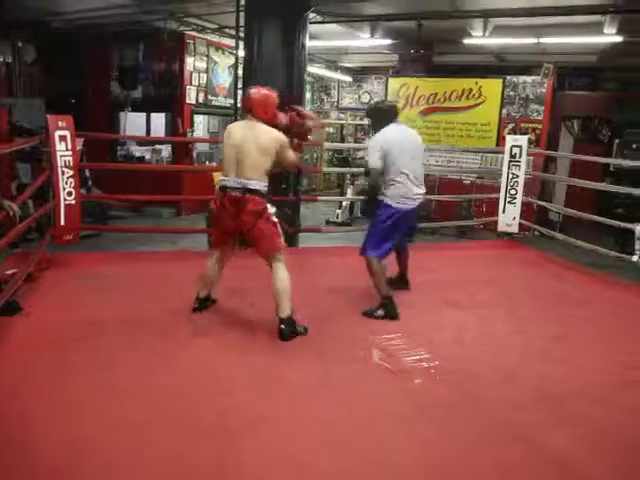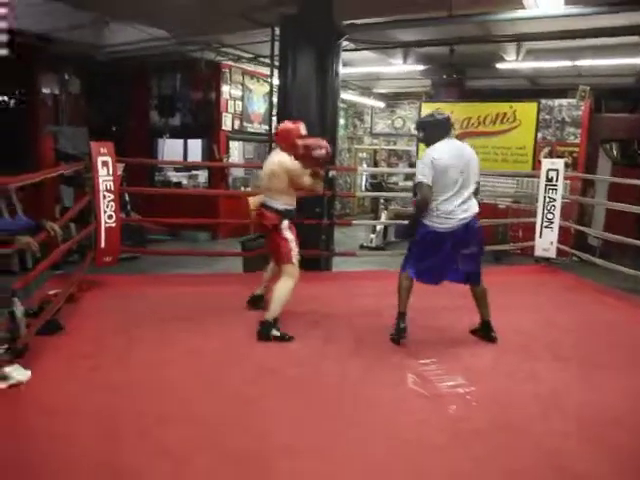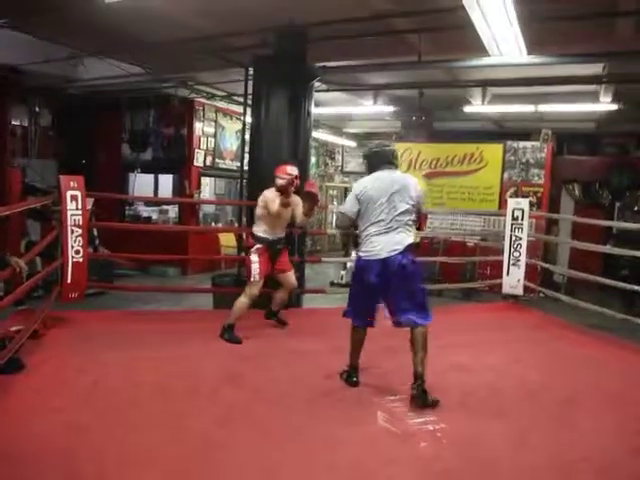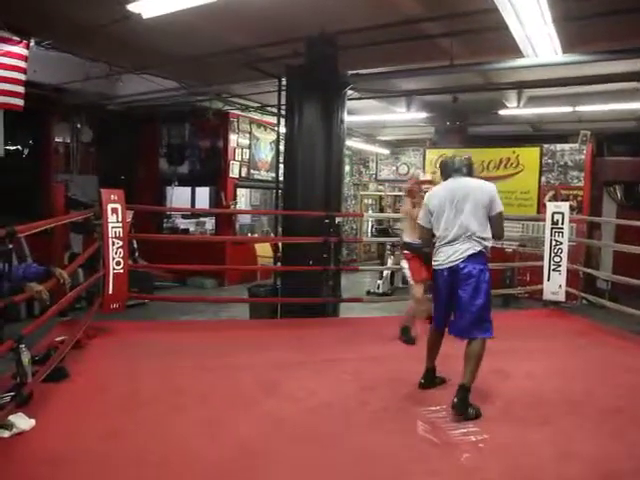
dt=1s
person 1, frame 1
left shoulder: (378, 140)
right shoulder: (415, 136)
left elbow: (374, 179)
left wrist: (372, 198)
left hip: (393, 202)
right hip: (414, 199)
left knee: (372, 251)
right knee: (399, 240)
left ankle: (387, 304)
right ankle: (402, 279)
person 1, frame 2
left shoulder: (430, 156)
right shoulder: (470, 152)
left elbow: (424, 198)
left wrist: (414, 220)
left hip: (437, 225)
right hip: (468, 222)
left knee: (409, 270)
right knee: (474, 277)
left ankle: (401, 323)
right ankle: (486, 326)
person 1, frame 3
left shoulder: (361, 185)
right shoulder: (413, 184)
left elbow: (344, 224)
left hip: (369, 258)
right hip: (401, 256)
left knee: (359, 319)
right knee: (417, 320)
left ankle: (353, 371)
right ankle: (419, 384)
person 1, frame 4
left shoulder: (433, 194)
right shoulder: (486, 188)
left elbow: (425, 236)
right elbow: (498, 232)
left hip: (442, 263)
right hip: (472, 262)
left knee: (439, 323)
right knee: (477, 331)
left ankle: (429, 374)
right ankle: (462, 397)
person 2, frame 1
left shoulder: (230, 129)
right shoulder: (275, 136)
right elbow: (293, 164)
right wrist: (297, 139)
left hip: (226, 199)
right hip: (254, 204)
left knee: (220, 252)
right knee: (278, 261)
left ankle: (202, 298)
right ankle: (286, 322)
person 2, frame 2
left shoulder: (278, 156)
right shoulder: (288, 163)
left elbow: (299, 182)
right elbow: (316, 188)
left wrist: (311, 164)
right wrist: (317, 165)
left hip: (266, 214)
right hip: (278, 219)
left knee: (280, 258)
right knee: (290, 274)
left ankle: (258, 297)
right ankle: (268, 325)
person 2, frame 3
left shoulder: (296, 200)
right shoulder: (269, 194)
left elbow: (301, 222)
right elbow: (279, 213)
left wrist: (310, 205)
right wrist: (285, 194)
left hip: (279, 245)
right hip: (261, 245)
left knee: (291, 284)
right knee: (252, 292)
left ankle: (273, 312)
right ankle: (228, 328)
person 2, frame 4
right shoulder: (410, 203)
right elbow: (416, 218)
right wrist: (414, 198)
right hip: (412, 251)
right knee: (418, 296)
left ankle: (431, 315)
right ankle: (405, 329)
